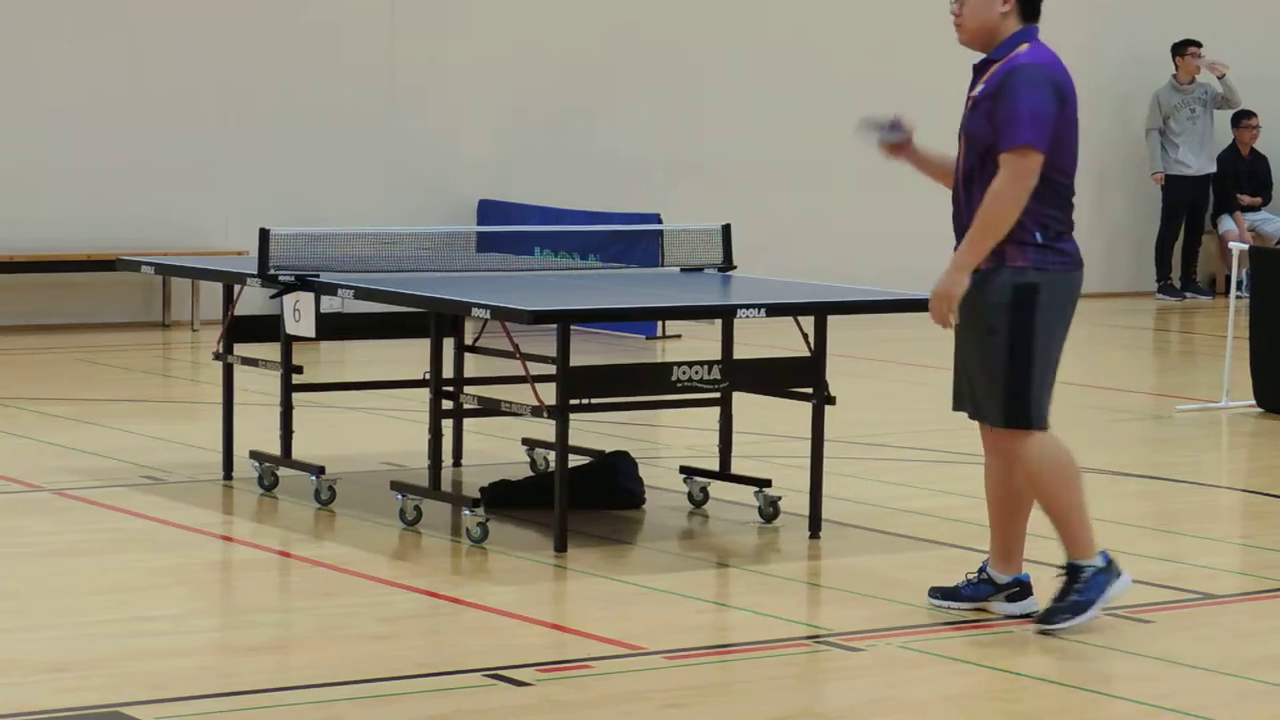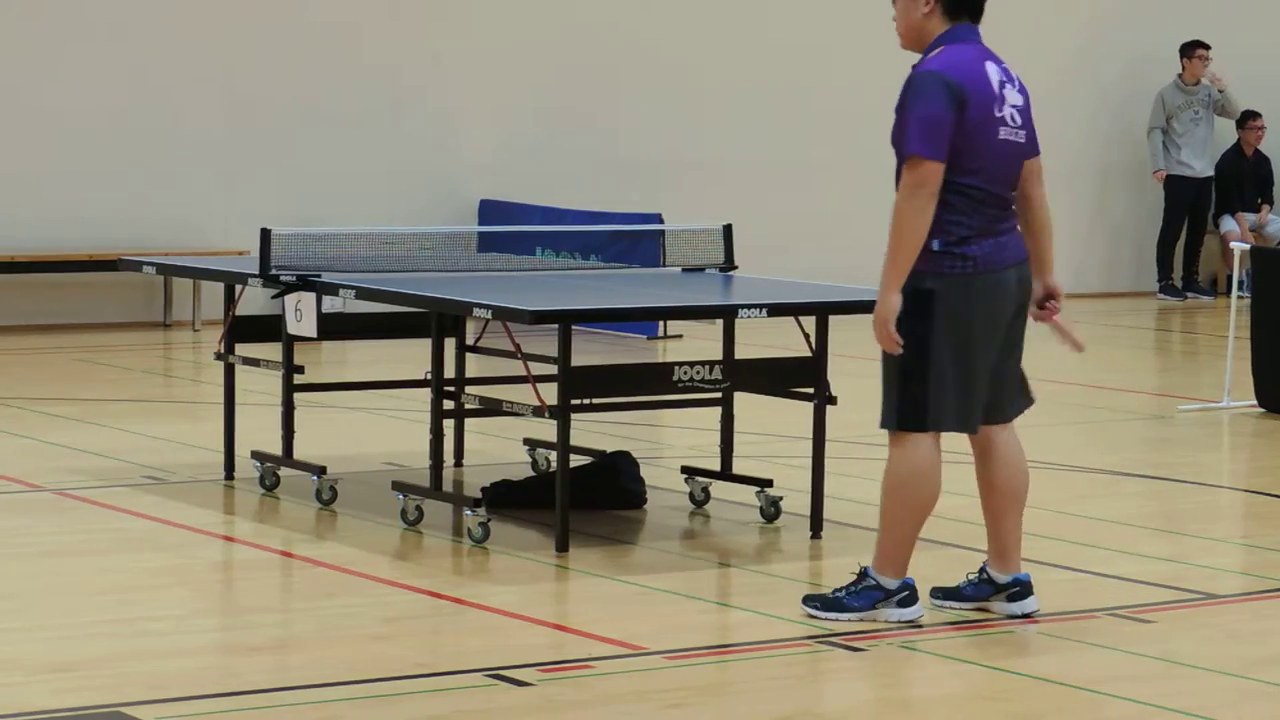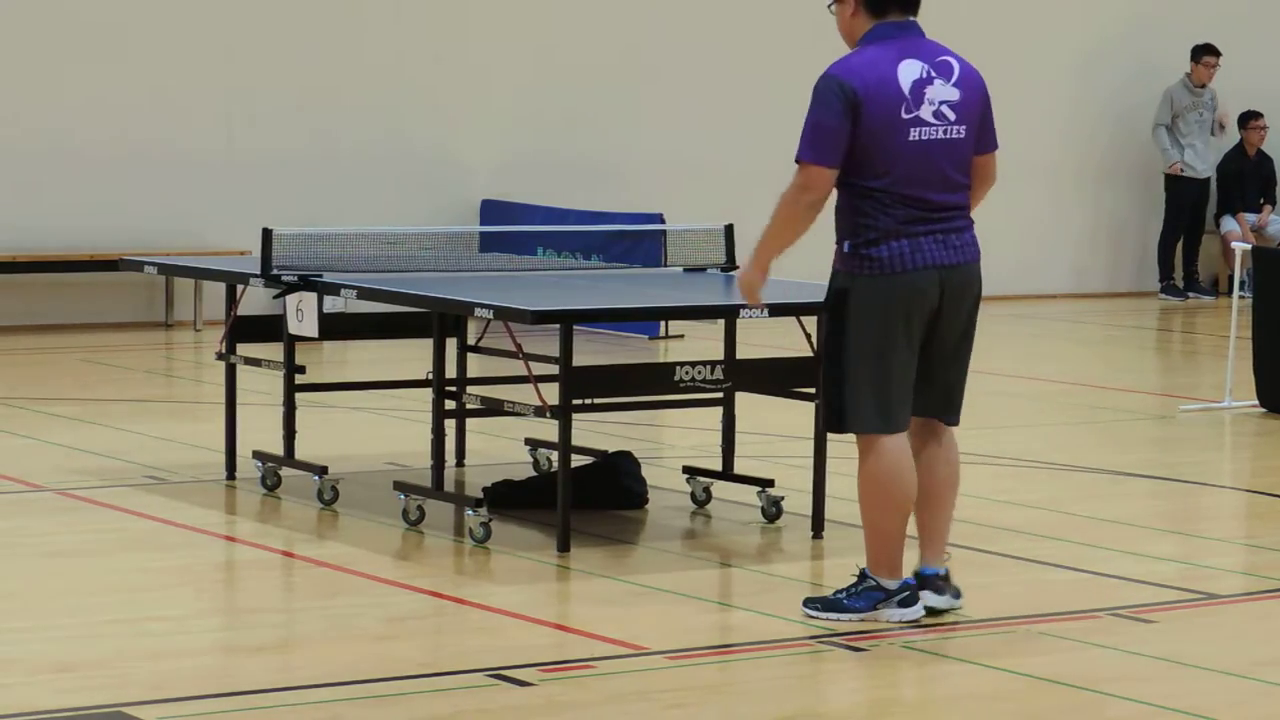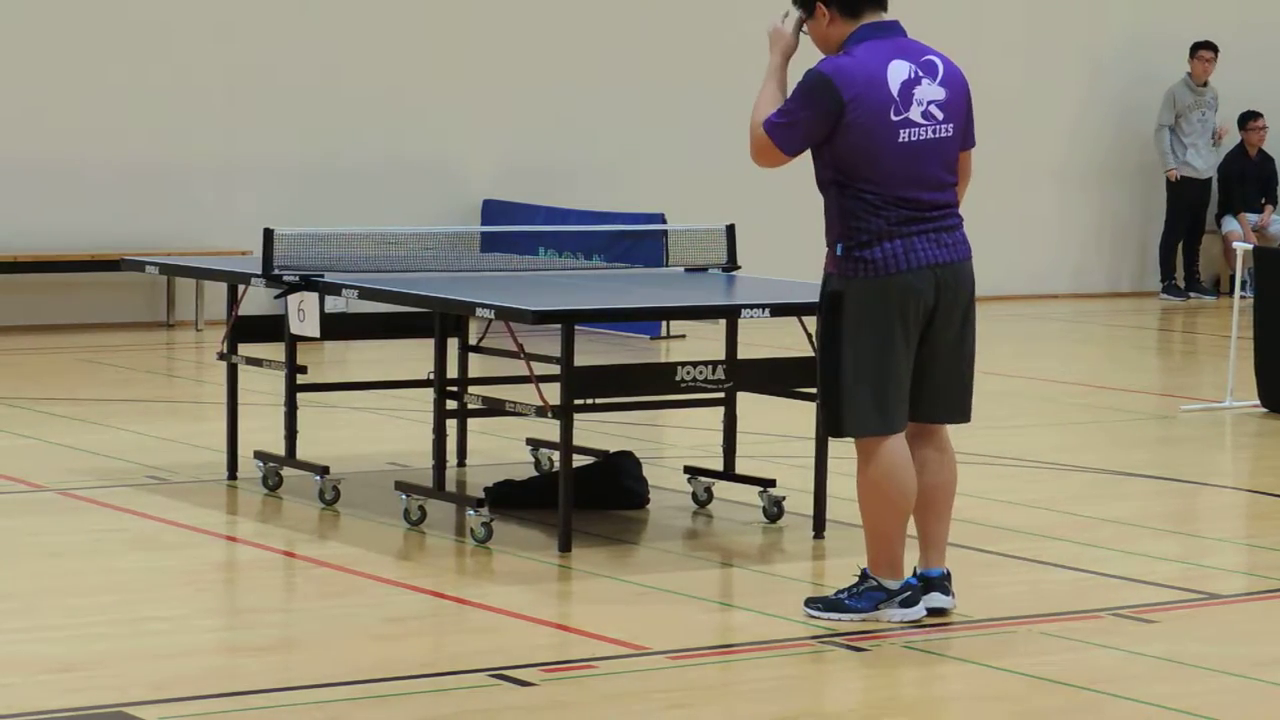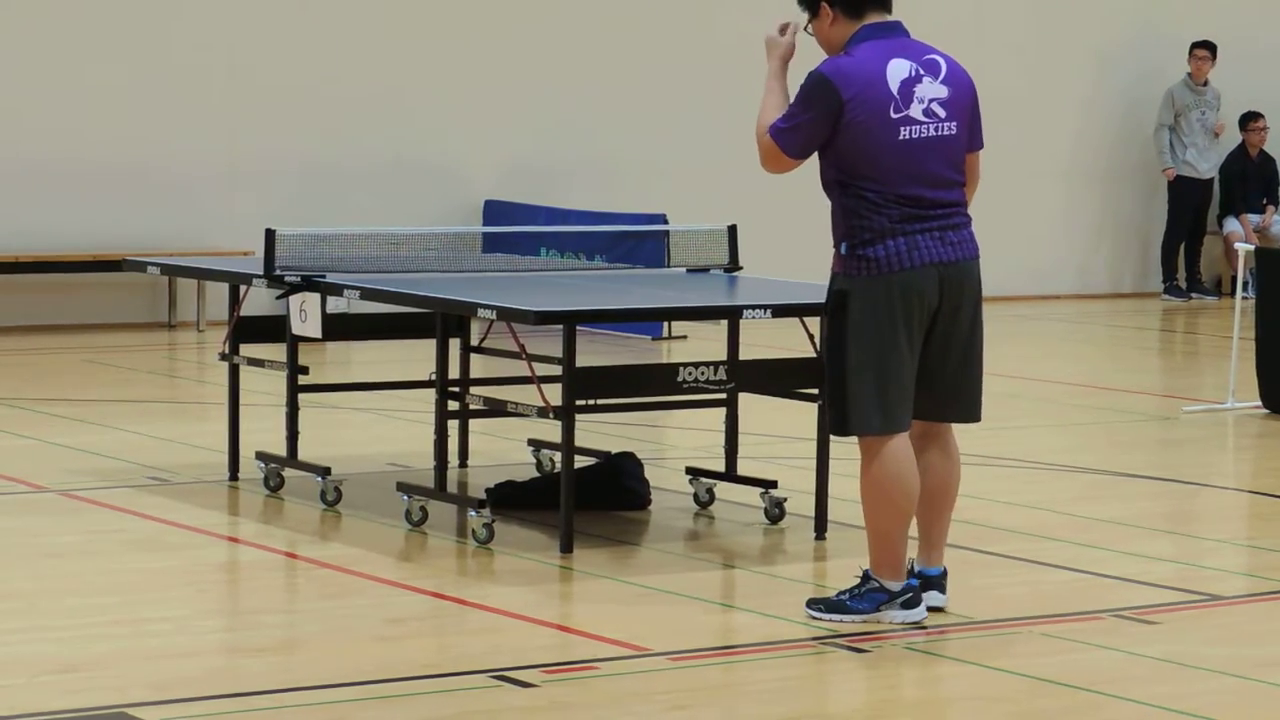
dt=0.5s
person 1, frame 1
left shoulder: (1029, 71)
right shoulder: (1000, 74)
left elbow: (1018, 181)
left wrist: (958, 268)
right wrist: (915, 156)
left hip: (1025, 273)
right hip: (1007, 274)
left knee: (1018, 427)
right knee: (1001, 426)
left ankle: (1091, 563)
right ankle: (1005, 575)
person 1, frame 2
left shoulder: (935, 76)
right shoulder: (1003, 76)
left elbow: (920, 190)
right elbow: (1029, 185)
left wrist: (890, 288)
right wrist: (1042, 271)
left hip: (948, 276)
right hip: (1001, 269)
left knee: (915, 430)
right knee: (992, 425)
left ankle: (888, 583)
right ankle: (1007, 577)
person 1, frame 3
left shoulder: (847, 78)
right shoulder: (964, 74)
left elbow: (811, 189)
right elbow: (984, 175)
left wrist: (760, 261)
left hip: (879, 273)
right hip: (957, 266)
left knee: (883, 430)
right knee: (931, 424)
left ankle: (887, 585)
right ankle: (933, 571)
person 1, frame 4
left shoulder: (836, 78)
right shoulder: (947, 71)
left elbow: (765, 149)
left wrist: (778, 58)
left hip: (874, 274)
right hip: (949, 265)
left knee: (880, 432)
right knee: (928, 427)
left ankle: (888, 585)
right ankle: (935, 574)
person 1, frame 5
left shoulder: (837, 78)
right shoulder: (952, 72)
left elbow: (774, 155)
left wrist: (775, 66)
left hip: (880, 273)
right hip: (956, 264)
left knee: (884, 432)
right knee: (933, 426)
left ankle: (890, 586)
right ankle: (930, 572)
person 2, frame 1
left shoulder: (1206, 91)
right shoulder: (1162, 95)
left elbow: (1235, 103)
right elbow: (1153, 133)
left wrist: (1222, 76)
right wrist: (1156, 168)
left hip: (1203, 172)
right hip: (1175, 173)
left knee: (1195, 230)
right knee: (1171, 229)
left ankle: (1189, 281)
right ankle: (1164, 283)
person 2, frame 2
left shoulder: (1209, 93)
right shoulder: (1166, 94)
left elbow: (1234, 114)
right elbow: (1155, 131)
left wrist: (1222, 90)
right wrist: (1158, 165)
left hip: (1204, 173)
right hip: (1178, 173)
left knee: (1198, 230)
right knee: (1172, 229)
left ankle: (1190, 281)
right ankle: (1165, 283)
person 2, frame 3
left shoulder: (1211, 95)
right shoulder: (1173, 92)
left elbow: (1210, 130)
right elbow: (1159, 128)
left wrist: (1220, 125)
right wrist: (1171, 158)
left hip: (1204, 172)
right hip: (1179, 173)
left knee: (1196, 230)
right knee: (1174, 229)
left ankle: (1191, 281)
right ankle: (1166, 283)
person 2, frame 4
left shoulder: (1213, 94)
right shoulder: (1175, 92)
right elbow: (1162, 129)
left wrist: (1217, 134)
right wrist: (1169, 164)
left hip: (1205, 173)
right hip: (1181, 174)
left knee: (1196, 231)
right knee: (1175, 229)
left ankle: (1193, 281)
right ankle: (1168, 283)
person 2, frame 5
left shoulder: (1215, 95)
right shoulder: (1175, 92)
right elbow: (1162, 129)
left wrist: (1218, 131)
right wrist: (1166, 163)
left hip: (1207, 172)
right hip: (1182, 173)
left knee: (1197, 232)
right knee: (1177, 230)
left ankle: (1194, 281)
right ankle: (1170, 283)
person 3, frame 1
left shoulder: (1261, 160)
right shoulder: (1225, 159)
right elbow: (1228, 199)
left wrist: (1252, 200)
right wrist: (1243, 230)
left hip: (1255, 212)
right hip: (1228, 213)
right knee: (1230, 237)
right ankle: (1234, 280)
person 3, frame 2
left shoulder: (1264, 160)
right shoulder: (1228, 160)
left elbow: (1268, 194)
right elbow: (1230, 199)
left wrist: (1264, 212)
right wrist: (1245, 230)
left hip: (1256, 213)
right hip: (1230, 214)
right knee: (1232, 237)
right ankle: (1235, 280)
person 3, frame 3
right shoulder: (1230, 160)
right elbow: (1232, 200)
right wrist: (1246, 231)
left hip: (1259, 213)
right hip: (1232, 214)
right knee: (1232, 237)
right ankle: (1236, 279)
person 3, frame 4
right shoulder: (1231, 161)
right elbow: (1233, 200)
right wrist: (1247, 231)
left hip: (1260, 214)
right hip: (1233, 214)
right knee: (1233, 237)
right ankle: (1237, 279)
person 3, frame 5
right shoulder: (1232, 162)
right elbow: (1235, 201)
right wrist: (1249, 232)
left hip: (1262, 214)
right hip: (1235, 214)
right knee: (1234, 238)
right ankle: (1241, 279)
